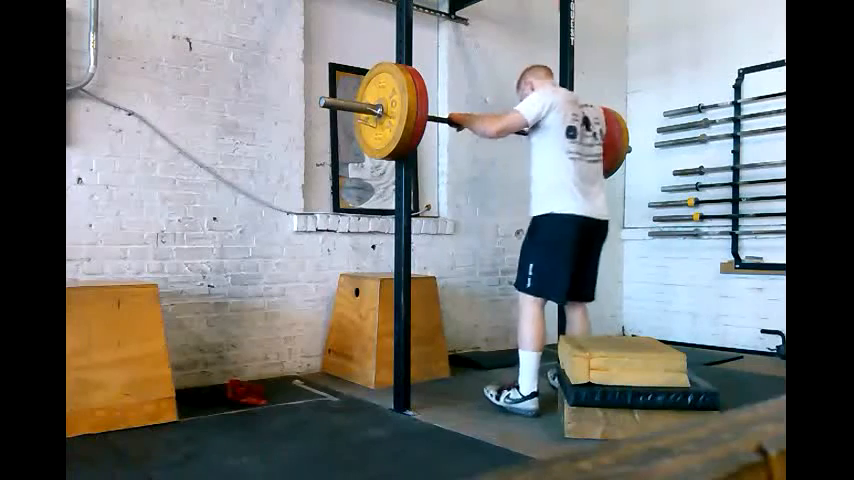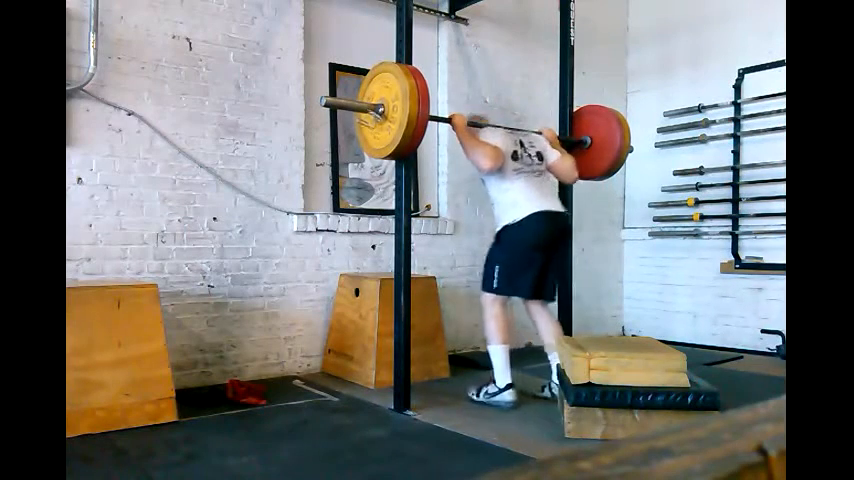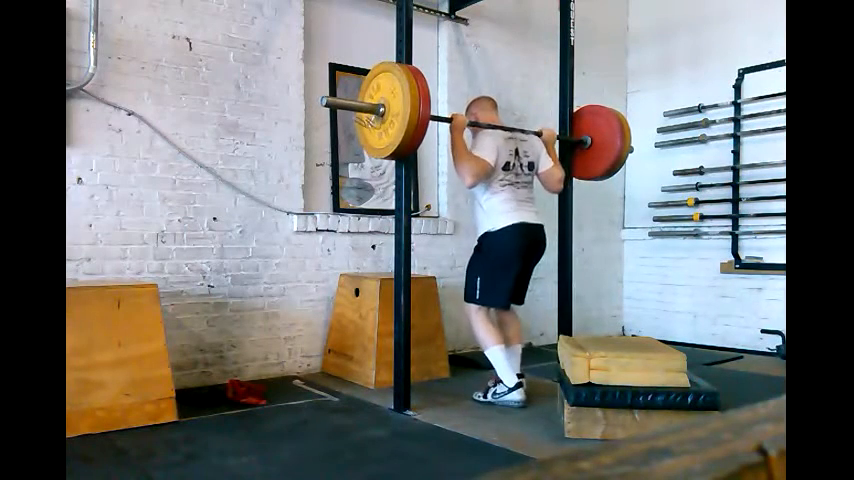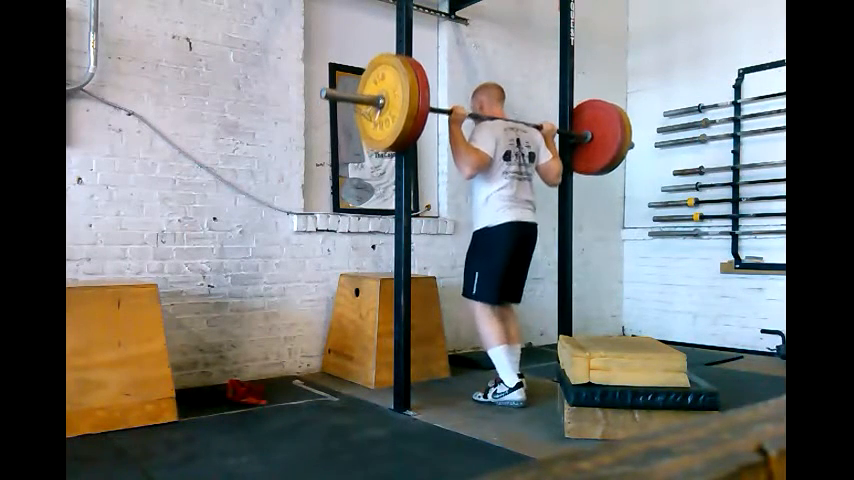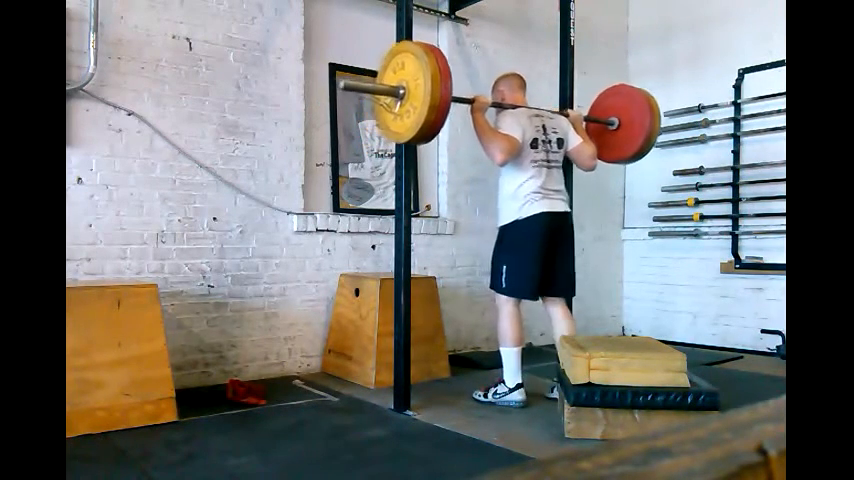
dt=1s
person 1, frame 1
left shoulder: (547, 97)
right shoulder: (593, 110)
left elbow: (495, 127)
left wrist: (461, 118)
left hip: (558, 217)
right hip: (595, 219)
left knee: (531, 300)
right knee: (575, 302)
left ankle: (525, 392)
person 1, frame 2
left shoulder: (487, 136)
right shoulder: (533, 139)
left elbow: (489, 162)
right elbow: (570, 173)
left wrist: (460, 129)
right wrist: (553, 141)
left hip: (526, 225)
right hip: (558, 223)
left knee: (493, 300)
right knee: (536, 303)
left ankle: (502, 386)
right ankle: (561, 380)
person 1, frame 3
left shoulder: (488, 138)
right shoulder: (531, 141)
left elbow: (470, 176)
right elbow: (556, 183)
left wrist: (456, 132)
right wrist: (549, 144)
left hip: (504, 234)
right hip: (533, 233)
left knee: (477, 308)
right knee: (503, 305)
left ankle: (510, 385)
right ankle: (514, 376)
person 1, frame 4
left shoulder: (487, 130)
right shoulder: (530, 133)
left elbow: (469, 168)
right elbow: (554, 176)
left wrist: (455, 124)
right wrist: (549, 138)
left hip: (497, 228)
right hip: (525, 227)
left knee: (481, 306)
right knee: (503, 305)
left ankle: (510, 385)
right ankle: (513, 376)
person 1, frame 5
left shoulder: (511, 117)
right shoulder: (558, 121)
left elbow: (501, 154)
right elbow: (589, 160)
left wrist: (478, 114)
right wrist: (578, 125)
left hip: (526, 219)
right hip: (559, 217)
left knee: (507, 300)
right knee: (555, 300)
left ankle: (511, 386)
